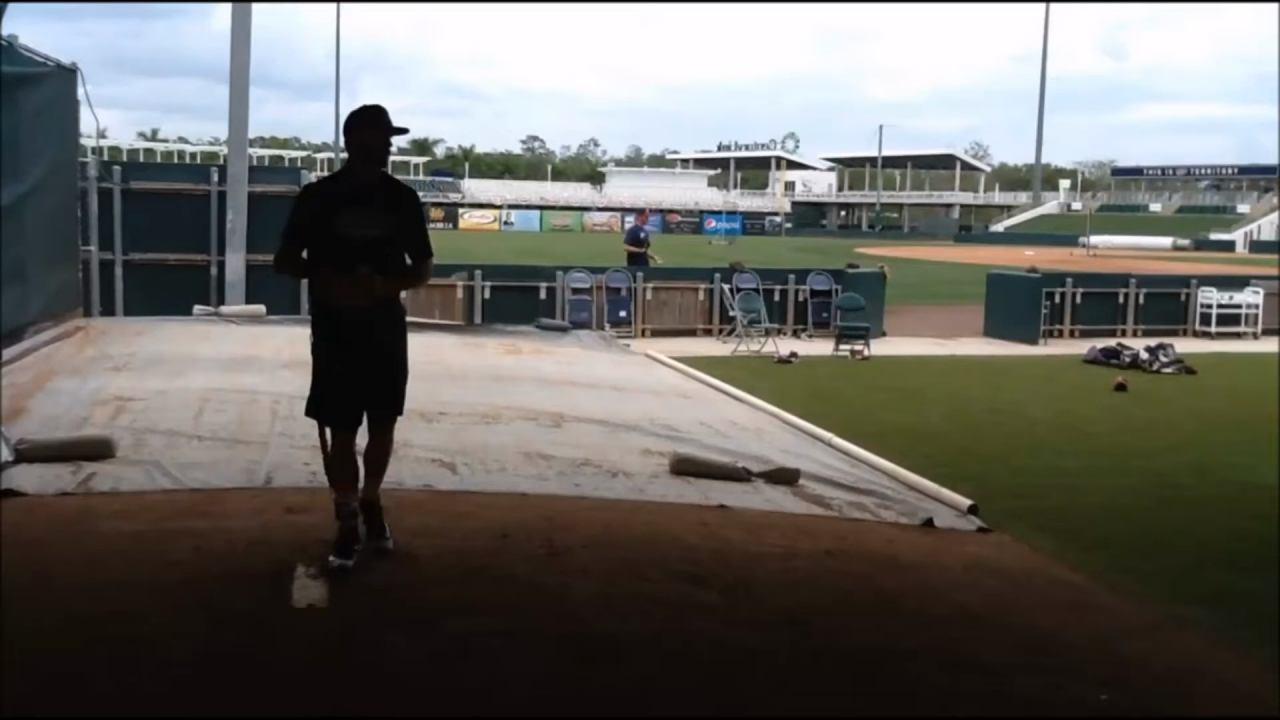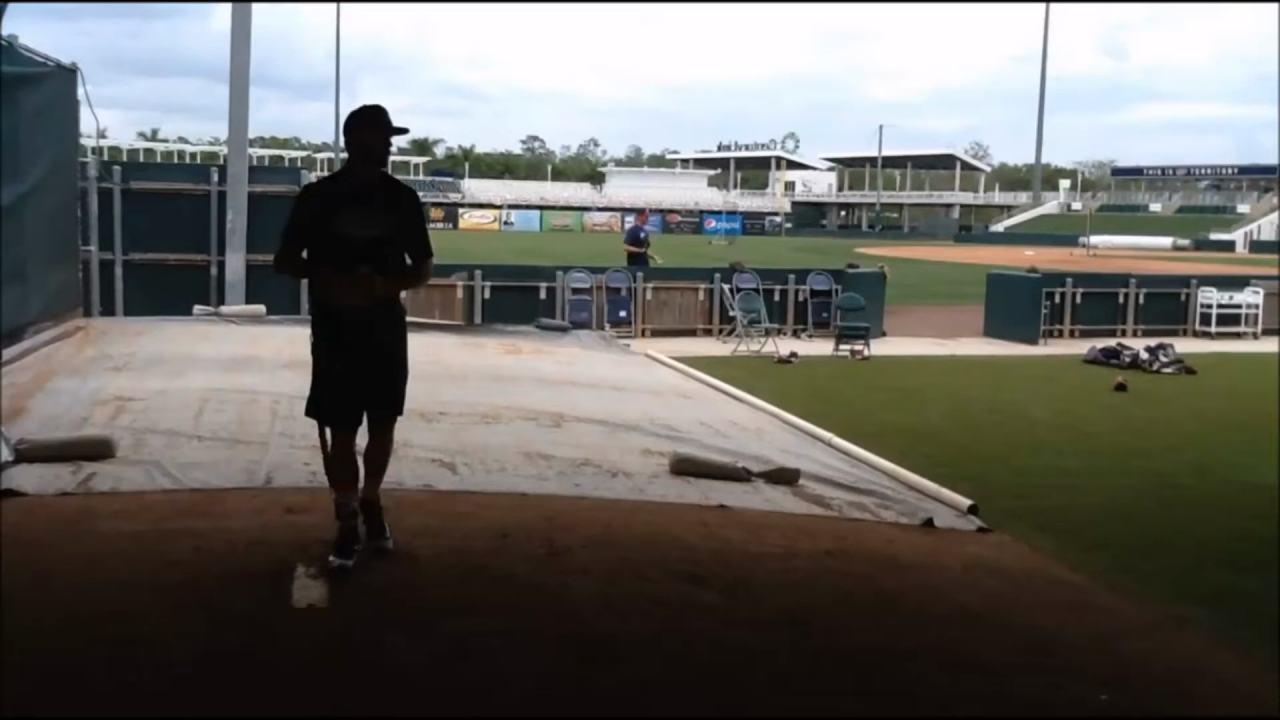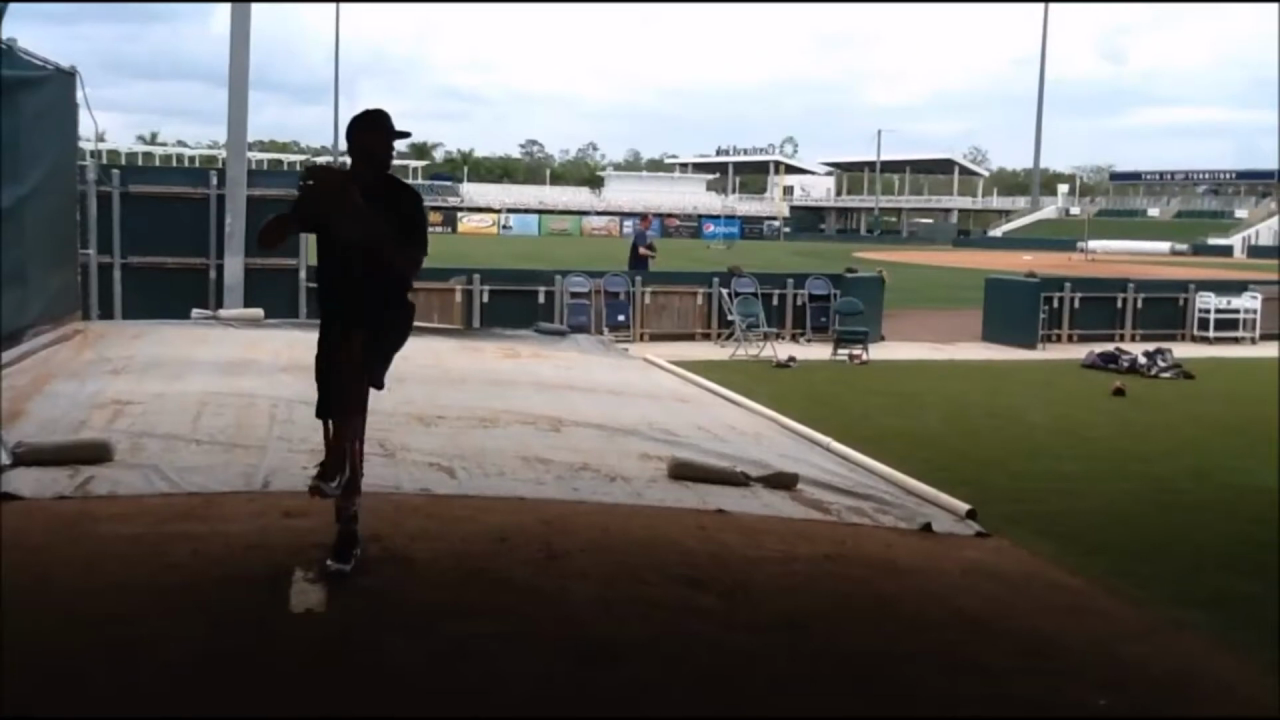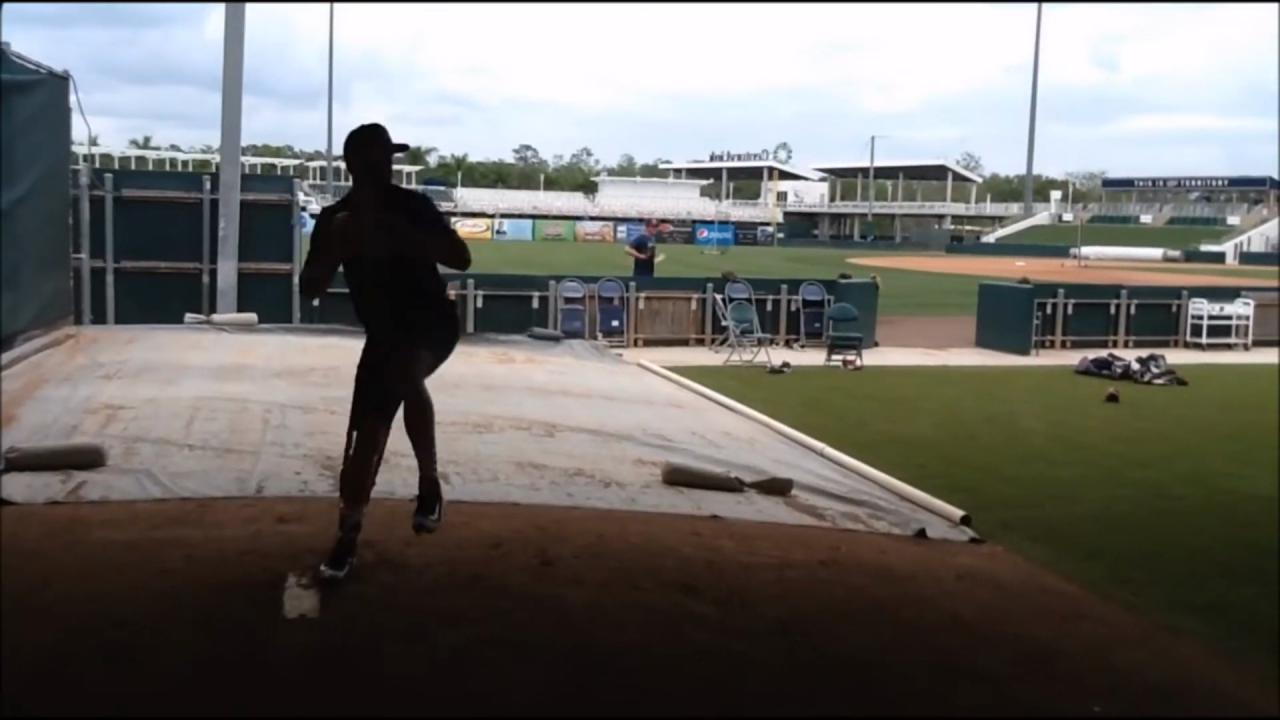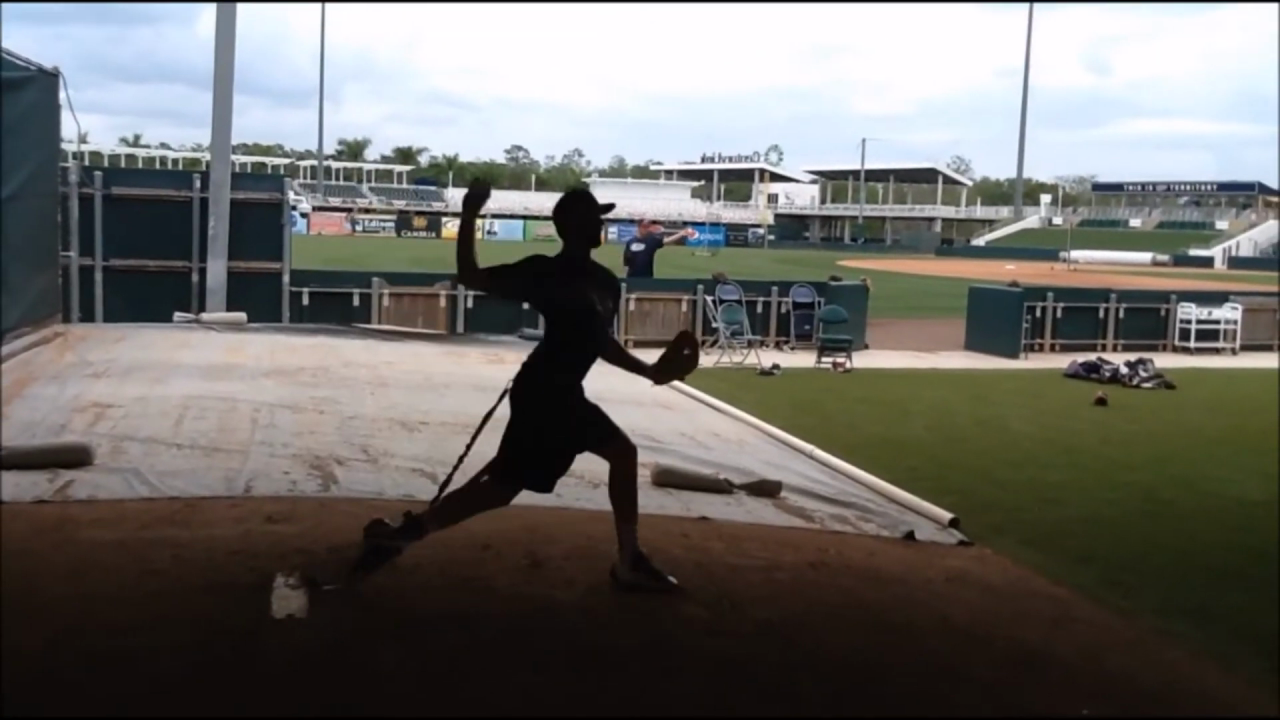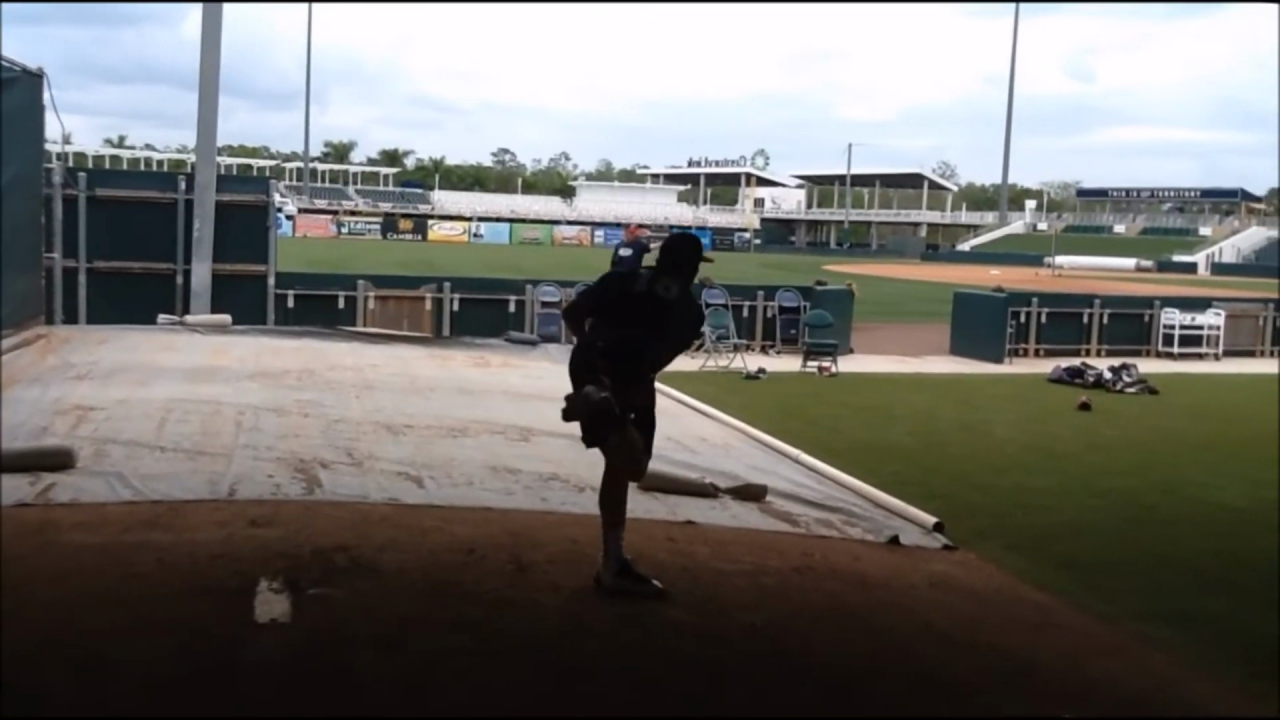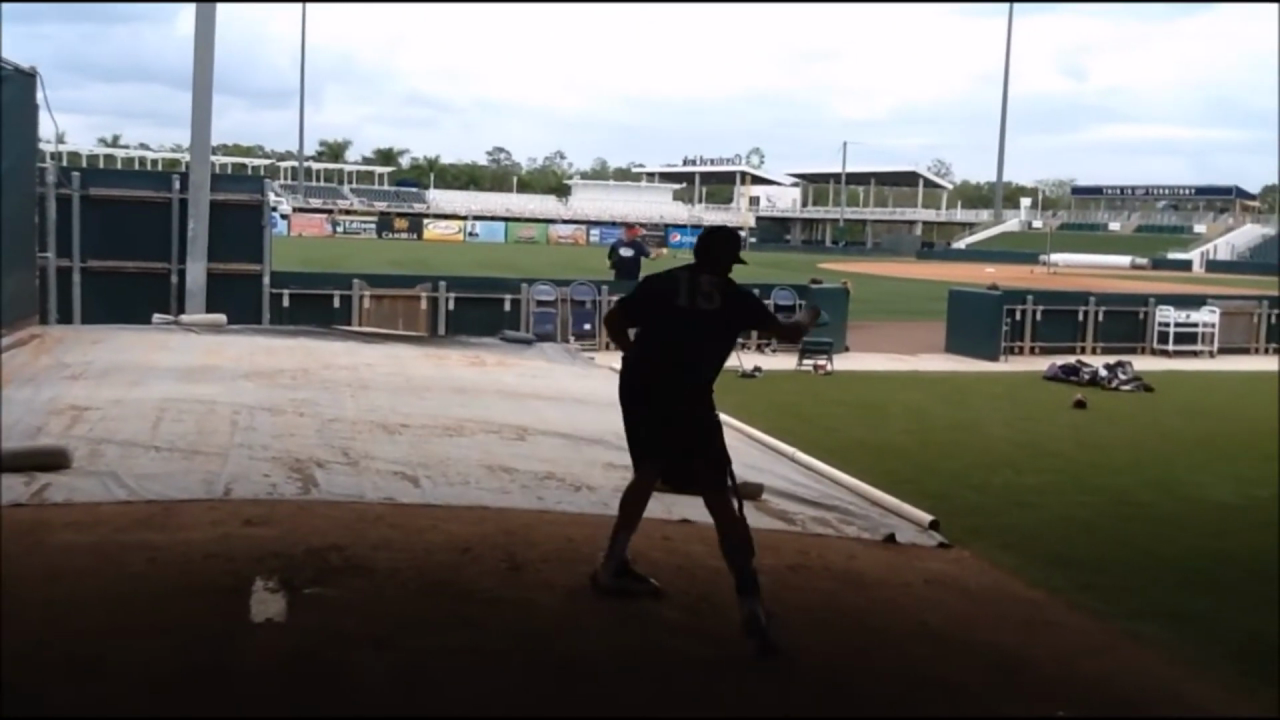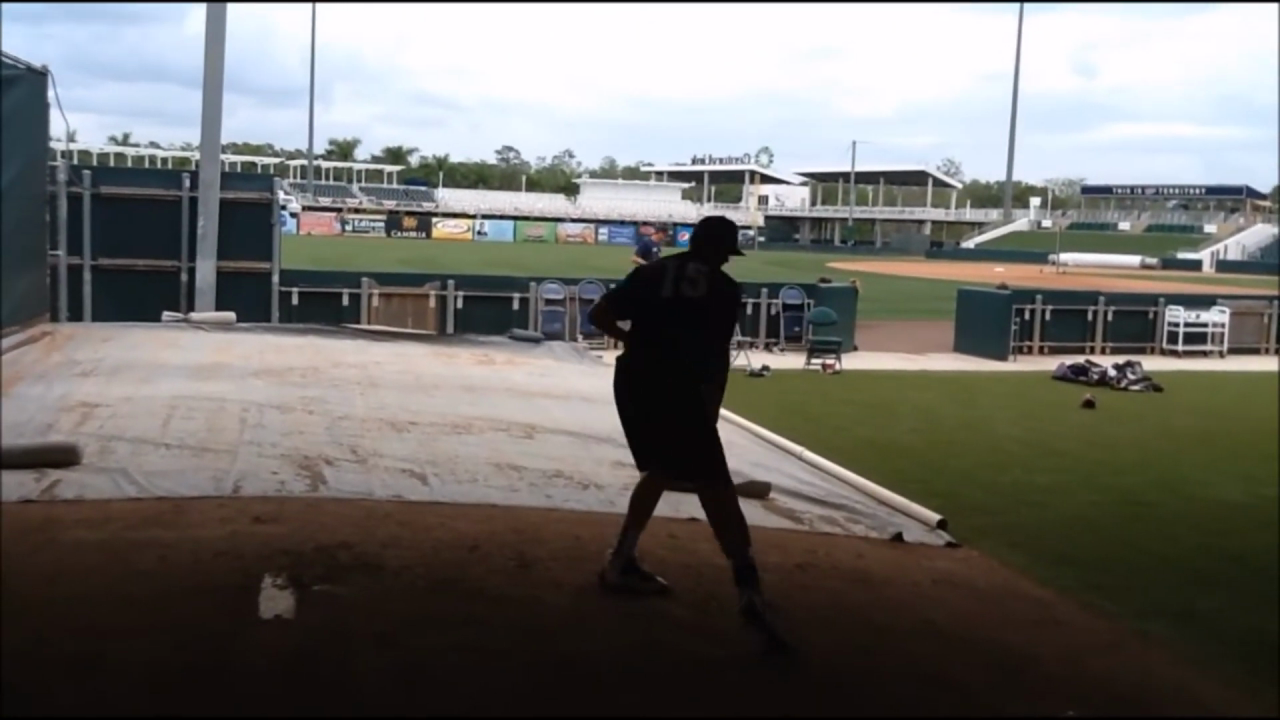
dt=0.5s
person 1, frame 1
left shoulder: (402, 197)
right shoulder: (318, 195)
left elbow: (422, 267)
right elbow: (285, 260)
left wrist: (386, 285)
right wrist: (329, 281)
left hip: (386, 330)
right hip: (335, 331)
left knee: (383, 427)
right knee: (340, 431)
left ankle: (371, 501)
right ankle: (347, 523)
person 1, frame 2
left shoulder: (401, 197)
right shoulder: (318, 196)
left elbow: (423, 268)
right elbow: (284, 260)
left wrist: (387, 285)
right wrist: (329, 281)
left hip: (386, 330)
right hip: (334, 331)
left knee: (383, 427)
right knee: (340, 431)
left ankle: (371, 501)
right ankle: (347, 523)
person 1, frame 3
left shoulder: (404, 198)
right shoulder: (323, 193)
left elbow: (411, 262)
right elbow: (267, 239)
left wrist: (359, 214)
right wrist: (308, 205)
left hip: (386, 315)
right hip: (338, 319)
left knee: (354, 351)
right knee: (343, 416)
left ankle: (339, 465)
right ankle: (347, 526)
person 1, frame 4
left shoulder: (411, 205)
right shoulder: (334, 219)
left elbow: (460, 257)
right elbow: (309, 288)
left wrist: (390, 232)
right wrist: (335, 248)
left hip: (431, 322)
right hip: (383, 332)
left knee: (405, 368)
right knee: (365, 438)
left ankle: (429, 485)
right ankle: (347, 536)
person 1, frame 5
left shoulder: (603, 281)
right shoulder: (544, 270)
left elbow: (600, 342)
right elbow: (470, 277)
left wrist: (649, 371)
right wrist: (469, 214)
left hip: (563, 390)
right hip: (543, 393)
left knee: (623, 454)
right knee: (500, 488)
left ankle: (630, 560)
right ankle: (400, 533)
person 1, frame 6
left shoulder: (621, 278)
right shoulder: (689, 306)
left elbow: (572, 313)
right elbow: (661, 356)
left hip: (590, 360)
right hip: (632, 368)
left knee: (618, 458)
right knee: (628, 458)
left ankle: (613, 565)
right ankle: (600, 399)
person 1, frame 7
left shoulder: (659, 283)
right shoulder: (736, 297)
left elbow: (614, 321)
right elbow: (787, 332)
right wrist: (809, 318)
left hip: (639, 386)
right hip: (686, 395)
left knee: (648, 472)
right knee: (719, 496)
left ankle: (613, 566)
right ankle: (751, 603)
person 1, frame 8
left shoulder: (650, 272)
right shoulder: (725, 291)
left elbow: (599, 315)
right elbow: (717, 360)
right wrist: (709, 416)
left hip: (632, 380)
right hip: (677, 390)
left knee: (661, 471)
right knee: (716, 489)
left ankle: (621, 563)
right ankle: (749, 594)
